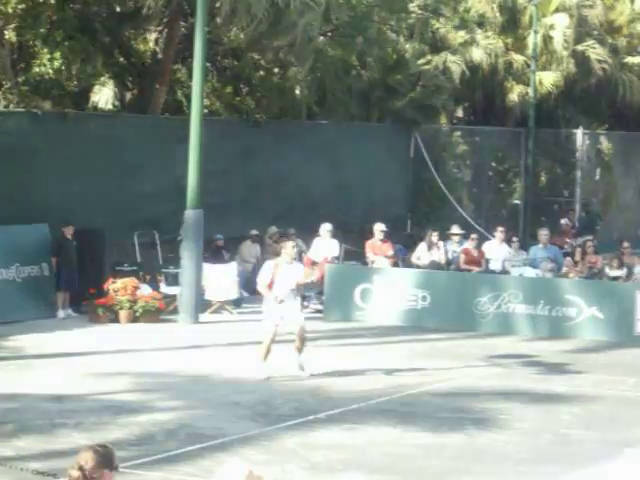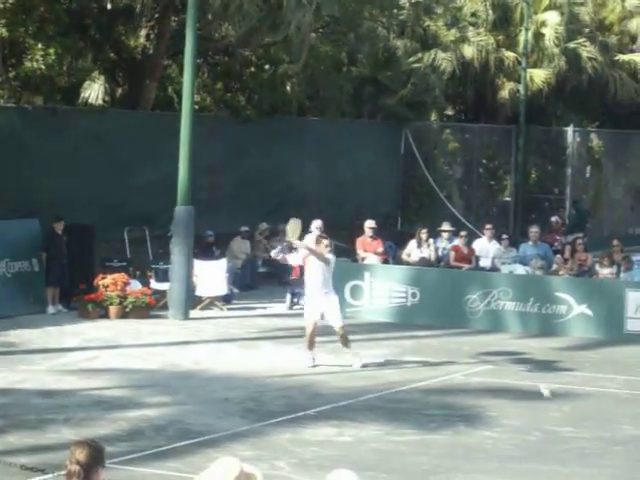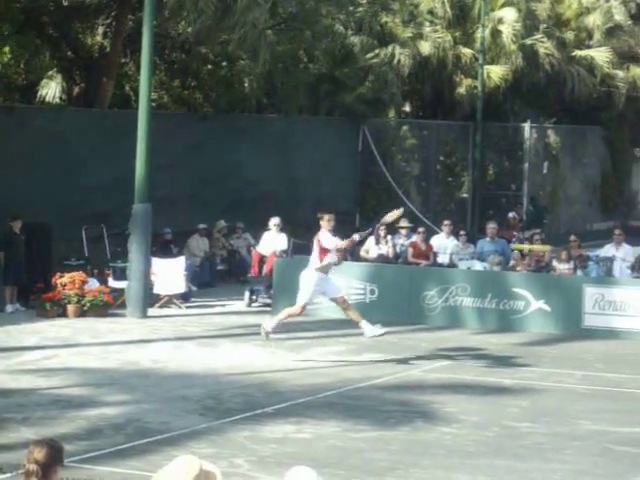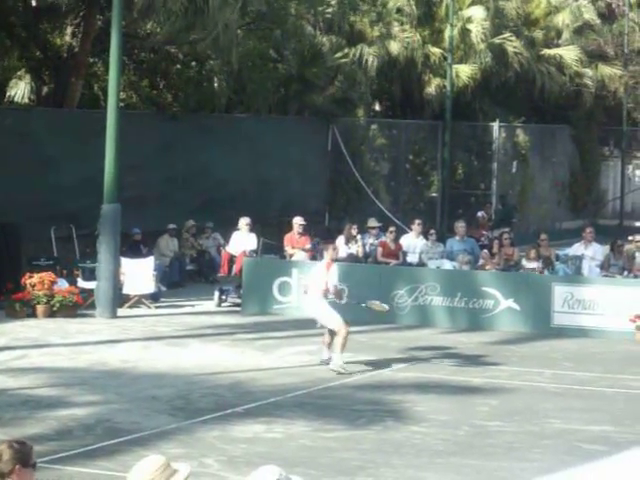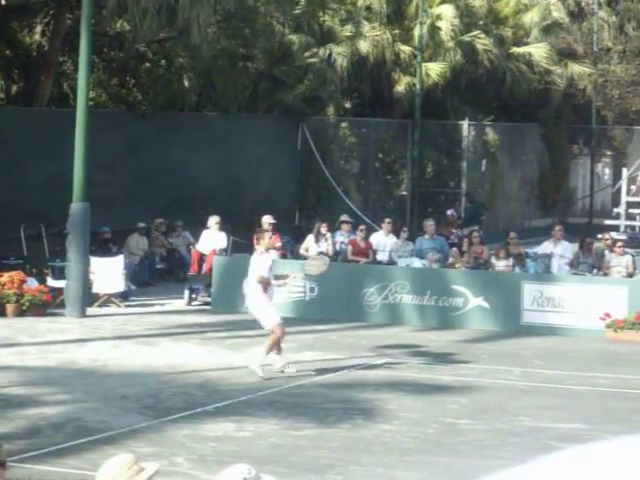
dt=0.5s
person 1, frame 1
left shoulder: (298, 267)
right shoulder: (271, 265)
left elbow: (298, 287)
right elbow: (261, 286)
left wrist: (300, 284)
right wrist: (272, 297)
left hip: (291, 304)
right hip: (273, 305)
left knee: (301, 334)
right knee: (271, 337)
left ankle: (299, 361)
right ankle: (262, 368)
person 1, frame 2
left shoulder: (330, 258)
right shoulder: (306, 255)
left elbow: (323, 258)
left wrist: (307, 247)
left hip: (328, 298)
right hip: (311, 300)
left knee: (340, 331)
right knee: (310, 331)
left ankle: (353, 355)
right ankle: (310, 356)
person 1, frame 3
left shoulder: (330, 236)
right shoulder: (323, 235)
right elbow: (342, 246)
right wrist: (356, 237)
left hip: (323, 277)
right hip: (312, 276)
left knee: (344, 304)
right knee: (298, 310)
left ankle: (367, 328)
right ankle: (270, 324)
person 1, frame 4
left shoulder: (316, 267)
right shoulder: (332, 266)
left elbow: (306, 288)
right elbow: (334, 289)
right wrist: (339, 296)
left hip: (308, 302)
right hip: (318, 303)
left knee: (332, 328)
right knee: (344, 330)
left ankle: (327, 356)
right ankle: (336, 361)
person 1, frame 5
left shoulder: (259, 256)
right shoulder: (264, 257)
left elbow: (268, 277)
right elbow: (259, 279)
left wrist: (288, 276)
right wrist: (275, 282)
left hip: (260, 300)
right hip: (259, 300)
left knee: (277, 332)
right knee: (279, 332)
left ankle: (280, 363)
right ankle: (257, 362)
